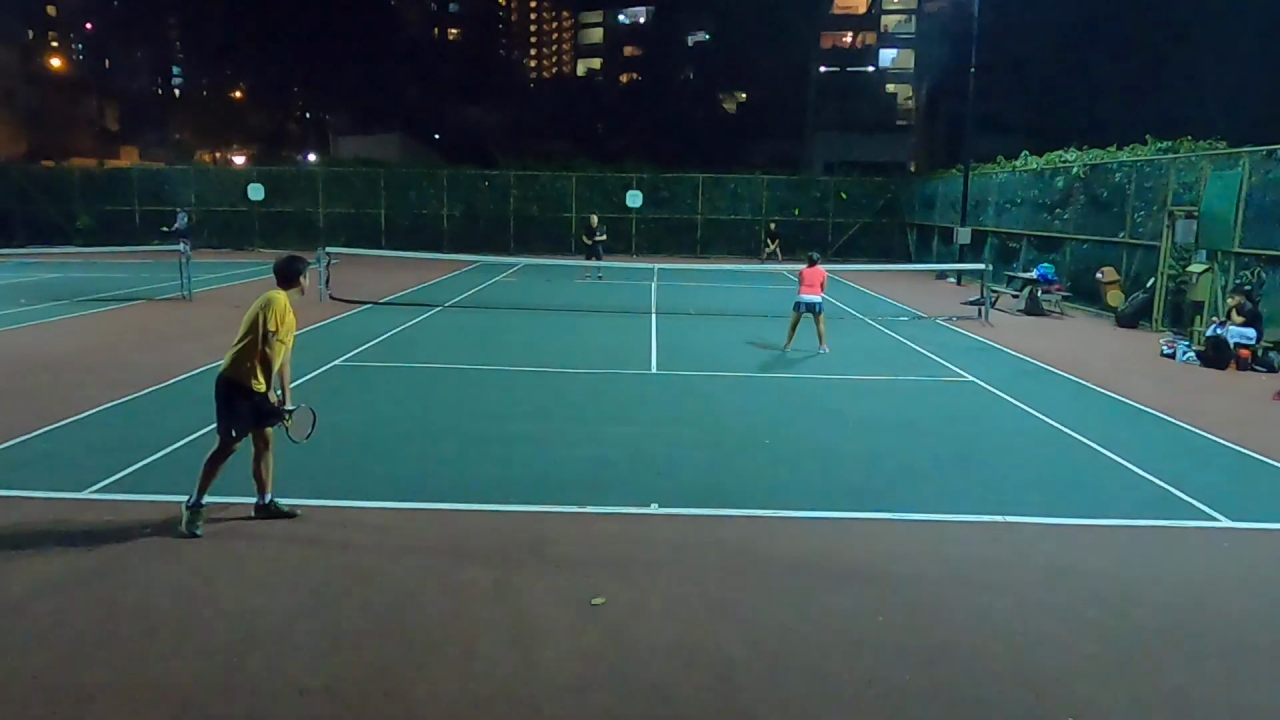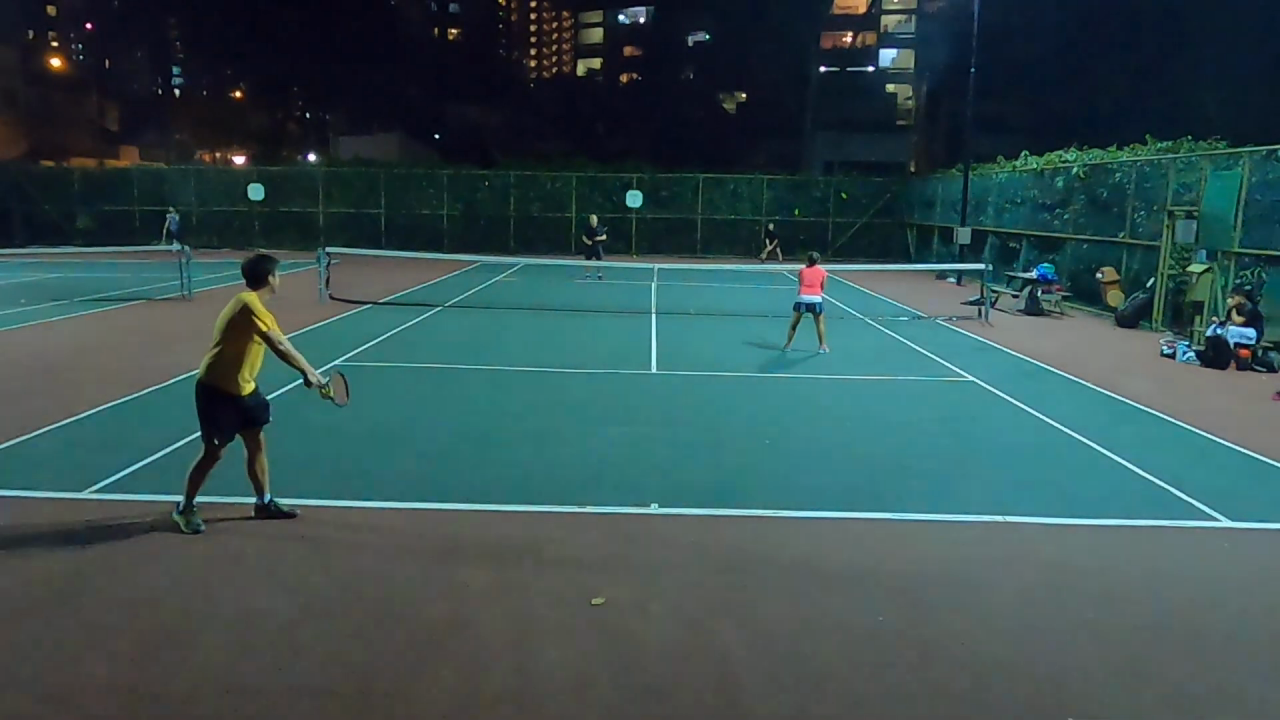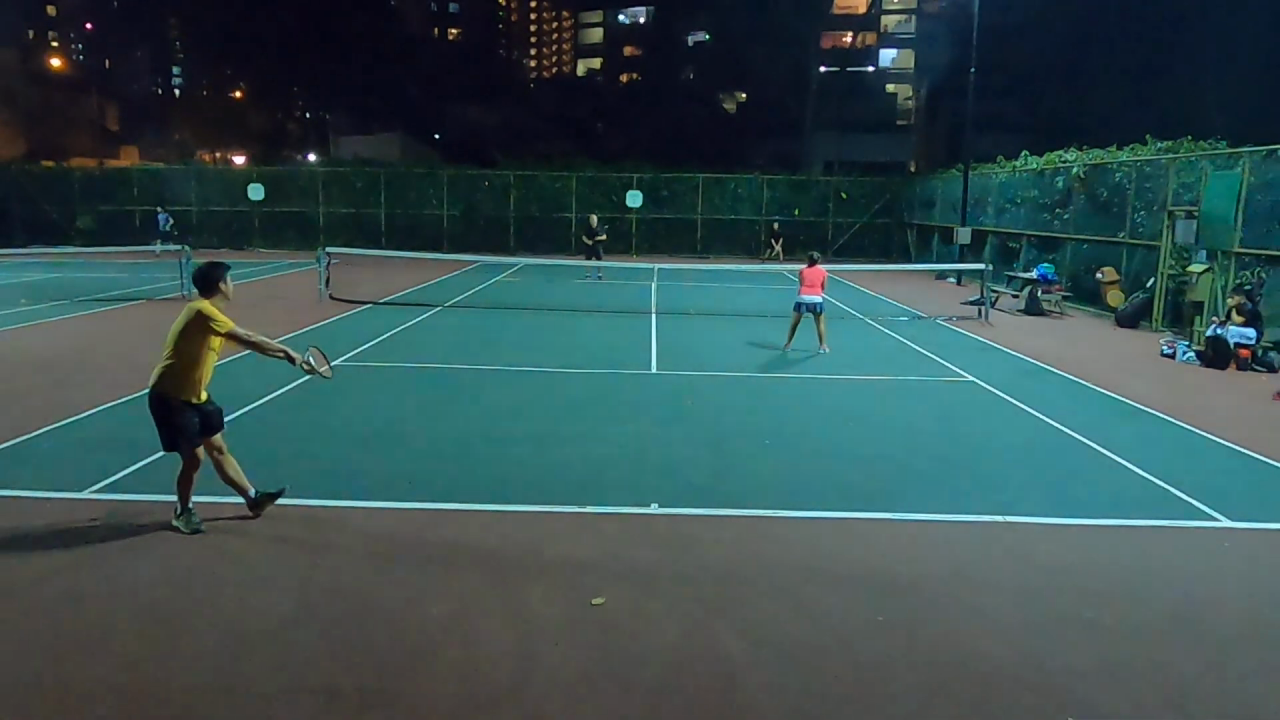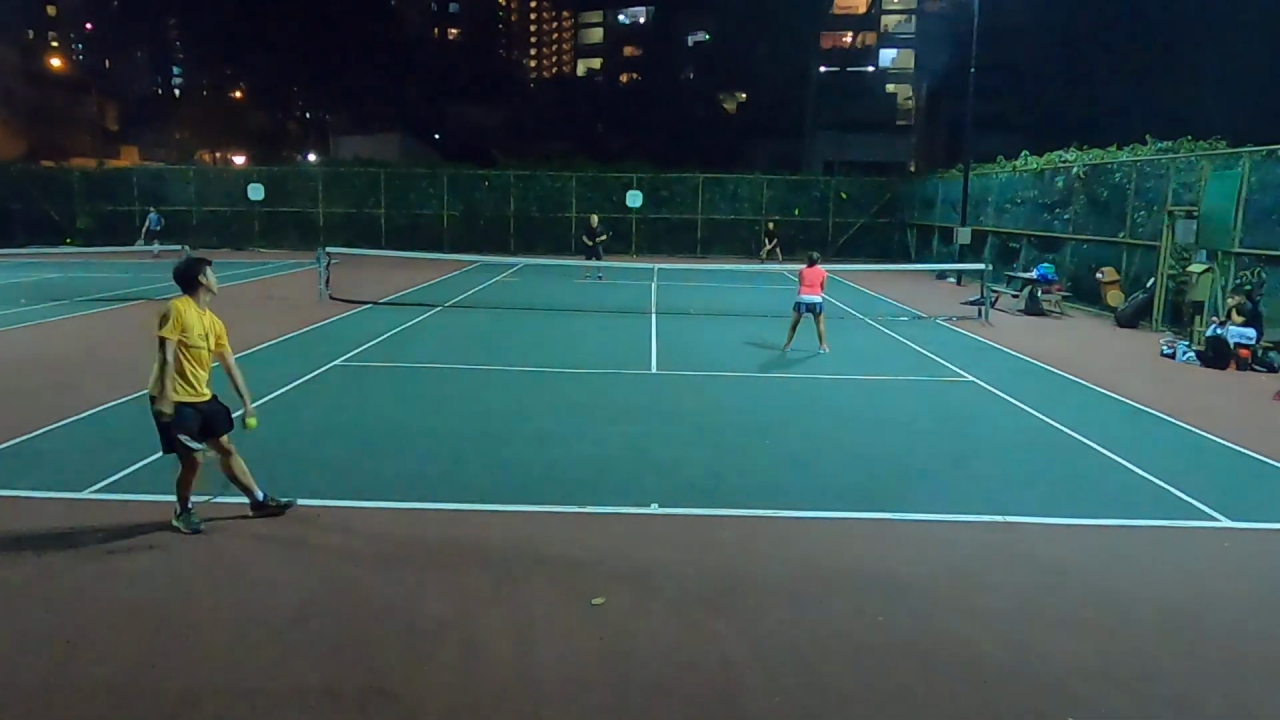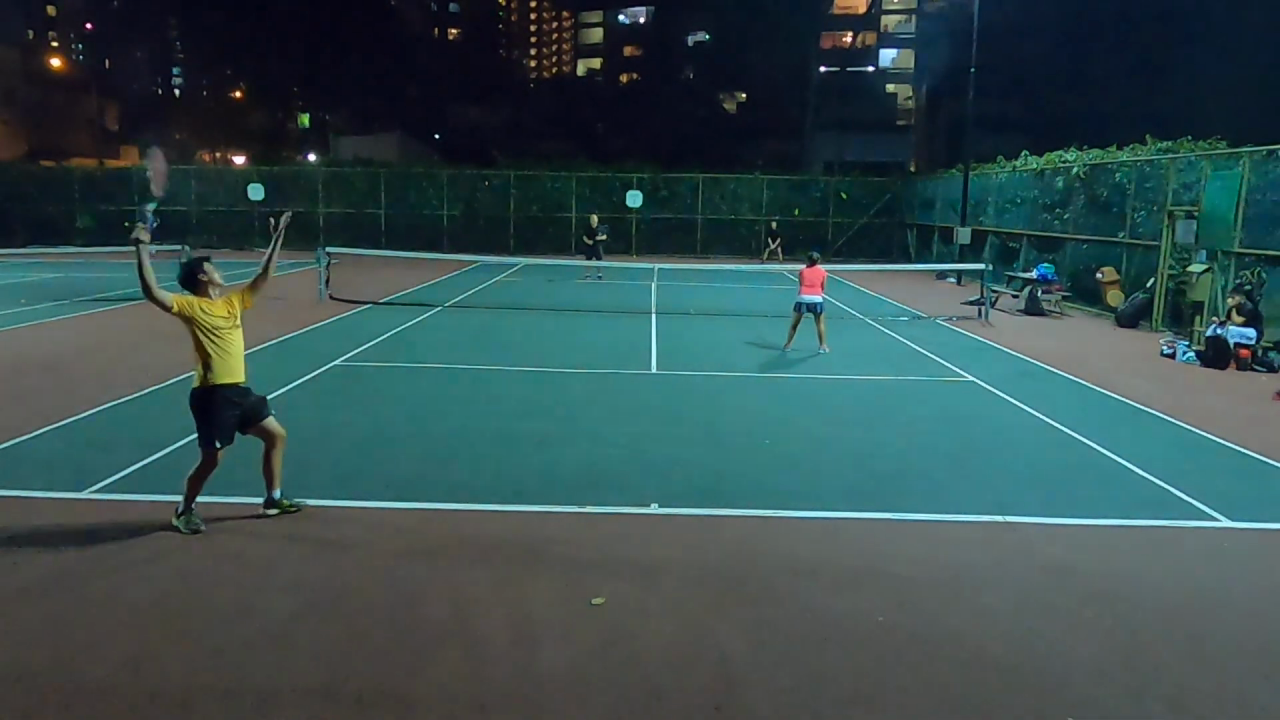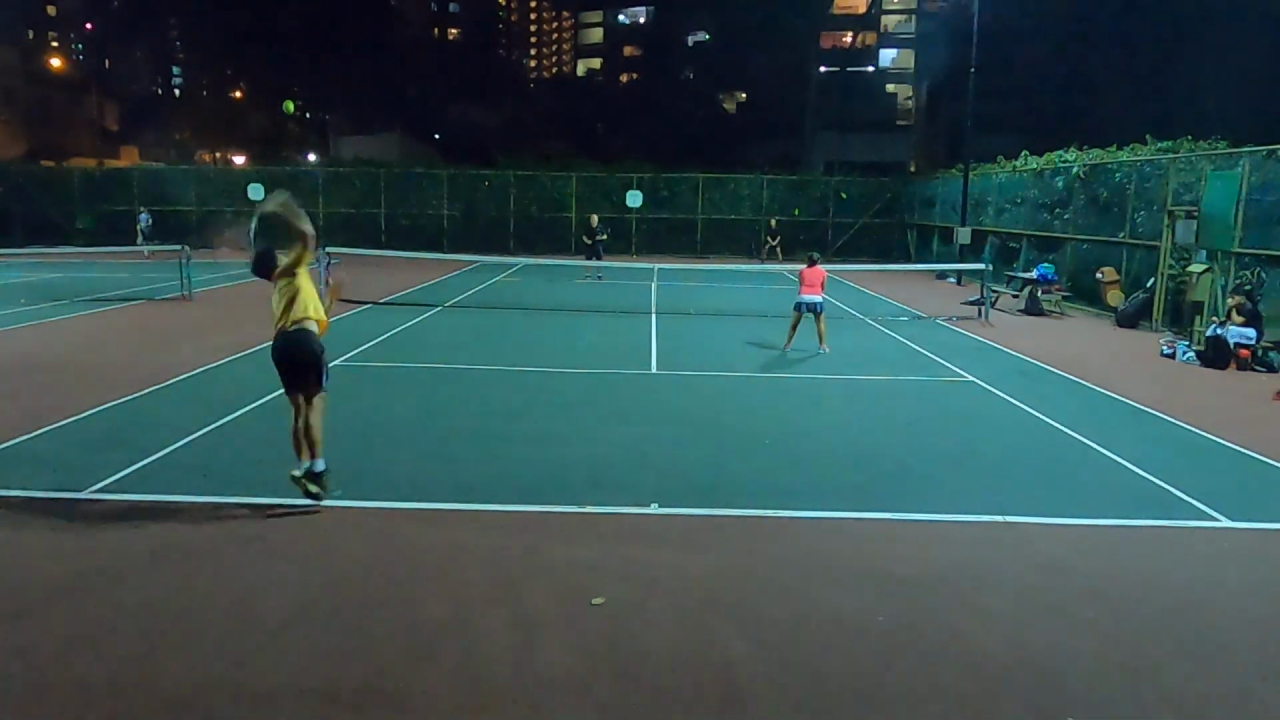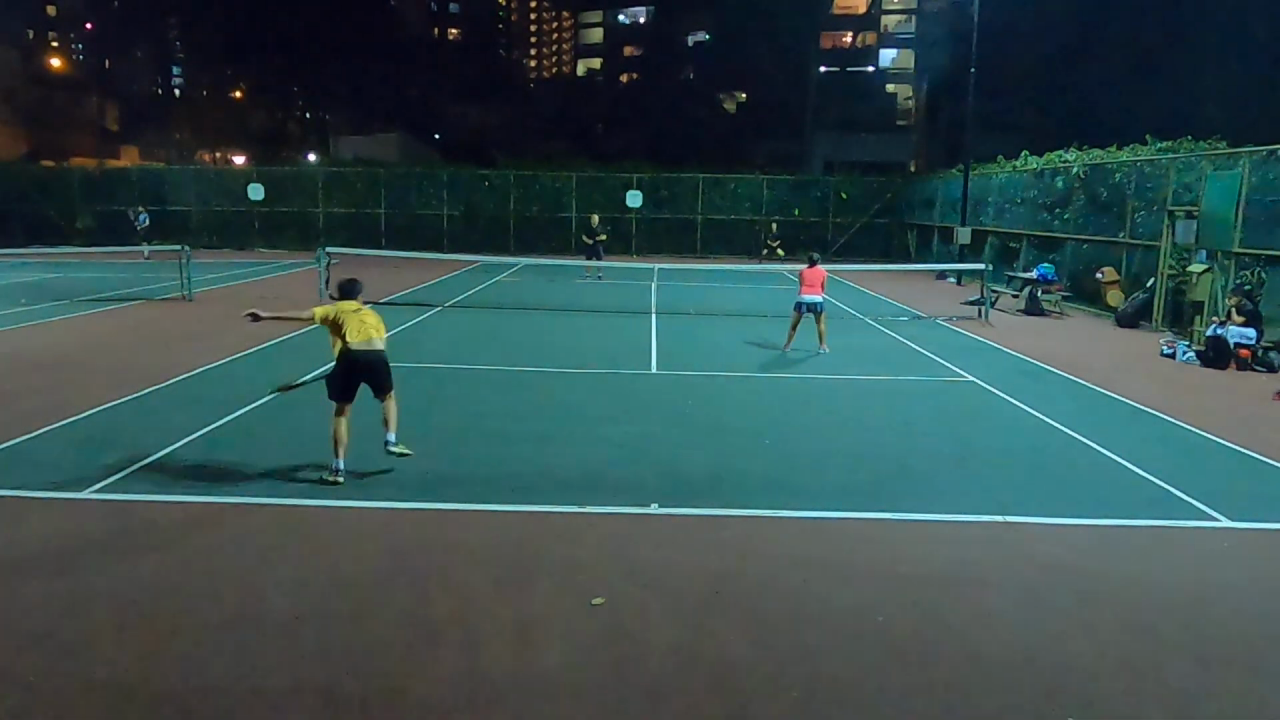
dt=0.5s
person 1, frame 1
left shoulder: (288, 312)
right shoulder: (275, 301)
left elbow: (283, 357)
right elbow: (267, 349)
left wrist: (286, 398)
right wrist: (270, 388)
left hip: (259, 386)
right hip: (237, 384)
left knee: (264, 442)
right knee: (227, 446)
left ankle: (265, 502)
right ankle: (194, 505)
person 1, frame 2
left shoulder: (254, 308)
right shoulder: (248, 304)
left elbow: (282, 344)
right elbow: (278, 346)
left wrist: (309, 370)
right wrist: (307, 372)
left hip: (243, 389)
right hip: (216, 389)
left knee: (256, 444)
right knee: (213, 452)
left ankle: (265, 503)
right ankle: (185, 508)
person 1, frame 3
left shoulder: (212, 316)
right shoulder: (201, 311)
left elbow: (248, 343)
right elbow: (248, 340)
left wrist: (281, 353)
right wrist: (287, 351)
left hip: (195, 396)
right hip: (169, 398)
left knee: (218, 449)
right knee: (194, 458)
left ankle: (253, 498)
right ankle: (183, 512)
person 1, frame 4
left shoulder: (213, 321)
right shoulder: (176, 310)
left elbow: (228, 362)
right elbow: (166, 355)
left wrist: (246, 401)
right wrist: (164, 396)
left hip: (204, 398)
right hip: (175, 401)
left knee: (226, 450)
right knee: (192, 460)
left ankle: (260, 500)
right ankle: (183, 512)
person 1, frame 5
left shoulder: (234, 302)
right shoulder: (191, 307)
left elbow: (264, 275)
right elbow: (152, 292)
left wrist: (278, 238)
right wrist: (143, 249)
left hip: (239, 390)
right hip: (213, 394)
left knee: (276, 435)
right knee: (212, 458)
left ankle: (274, 499)
right ankle: (184, 511)
person 1, frame 6
left shoulder: (284, 286)
right shoulder: (293, 270)
right elbow: (307, 237)
left wrist: (328, 300)
right wrist: (285, 207)
left hip: (283, 344)
right hip: (303, 340)
left knee: (301, 408)
right knee: (314, 405)
left ankle: (303, 467)
right ankle: (315, 469)
person 1, frame 7
left shoulder: (332, 309)
right shoulder: (372, 314)
left elbow: (304, 315)
right elbow: (382, 344)
left wrist: (267, 315)
left hip: (349, 357)
right hip: (377, 355)
left knee: (341, 413)
right knee: (388, 398)
left ankle: (338, 468)
right ankle: (391, 441)
